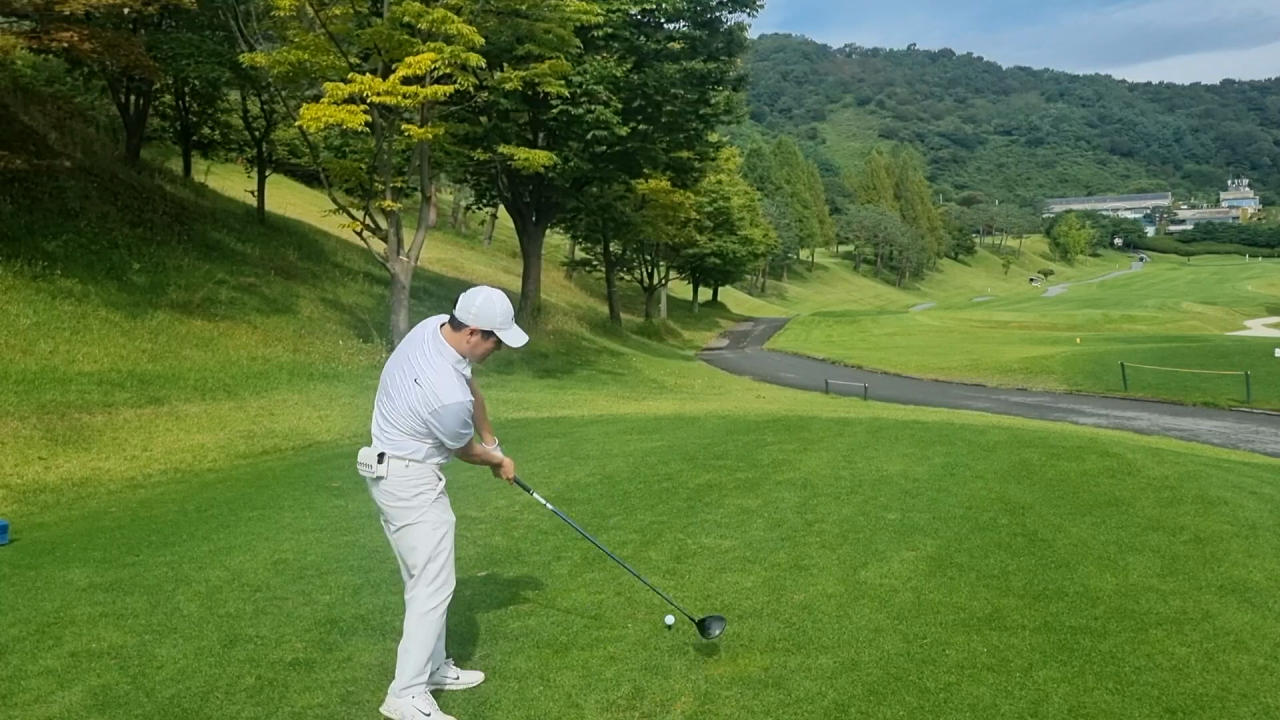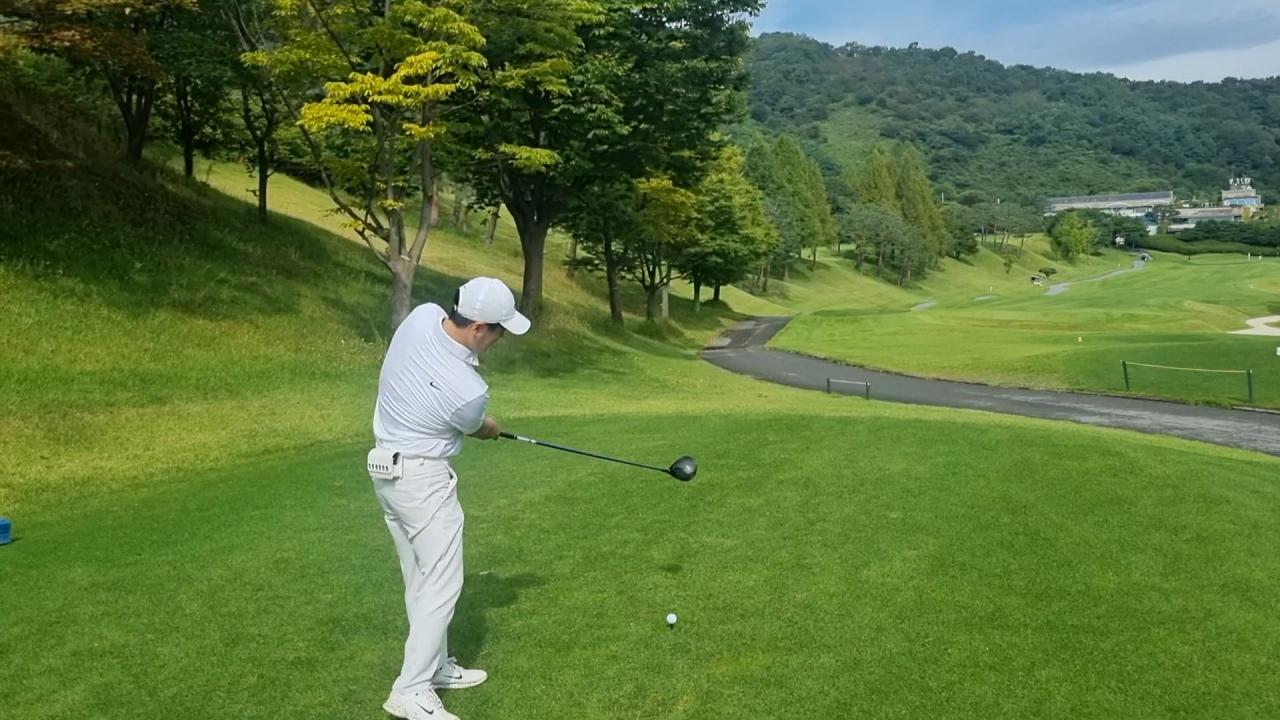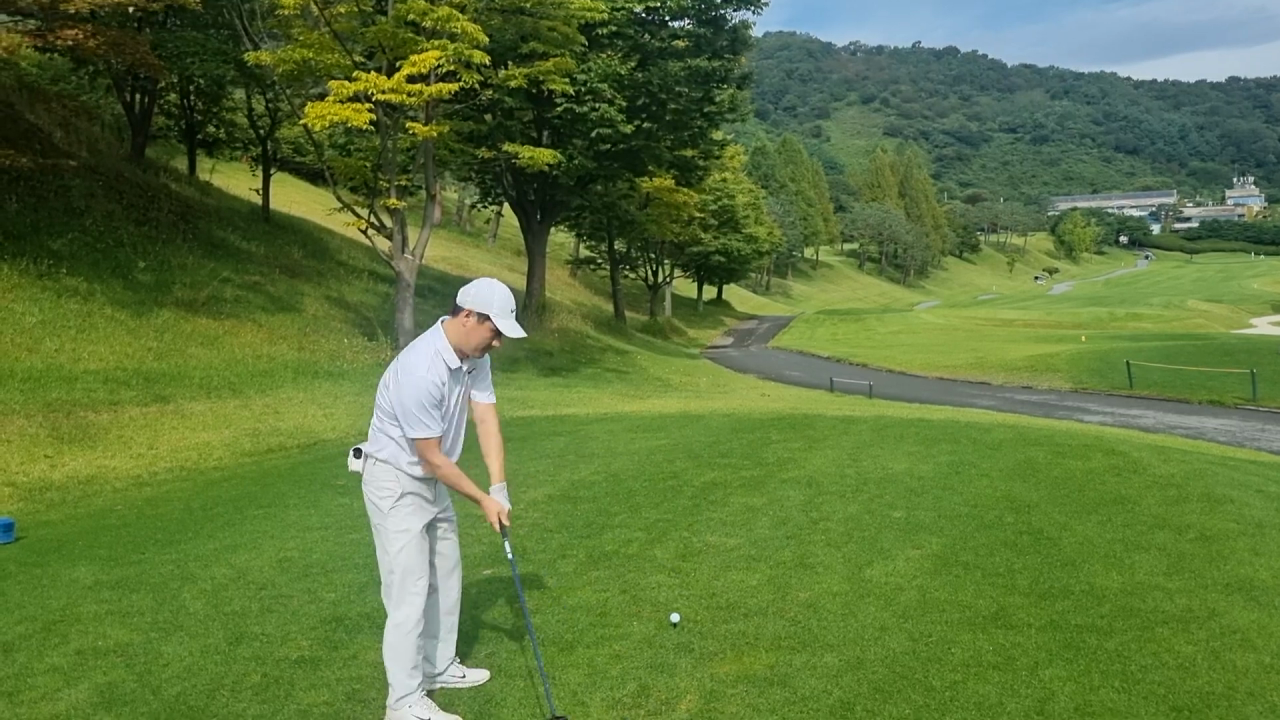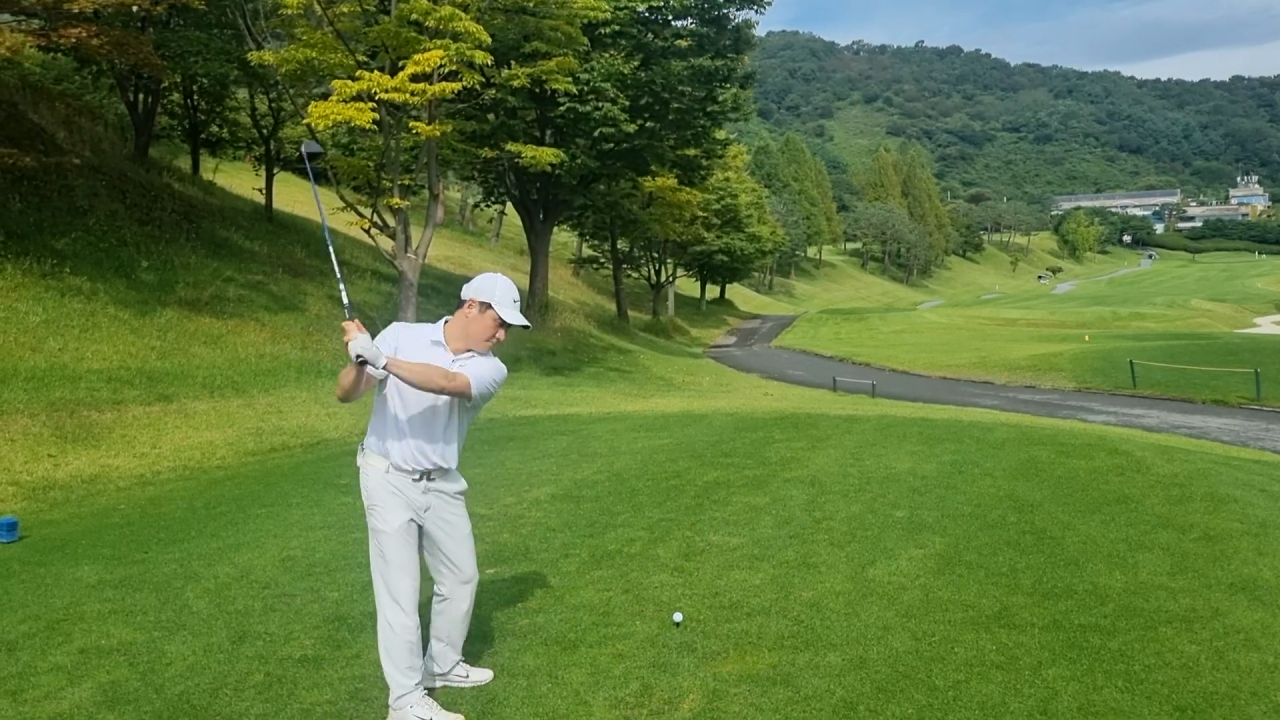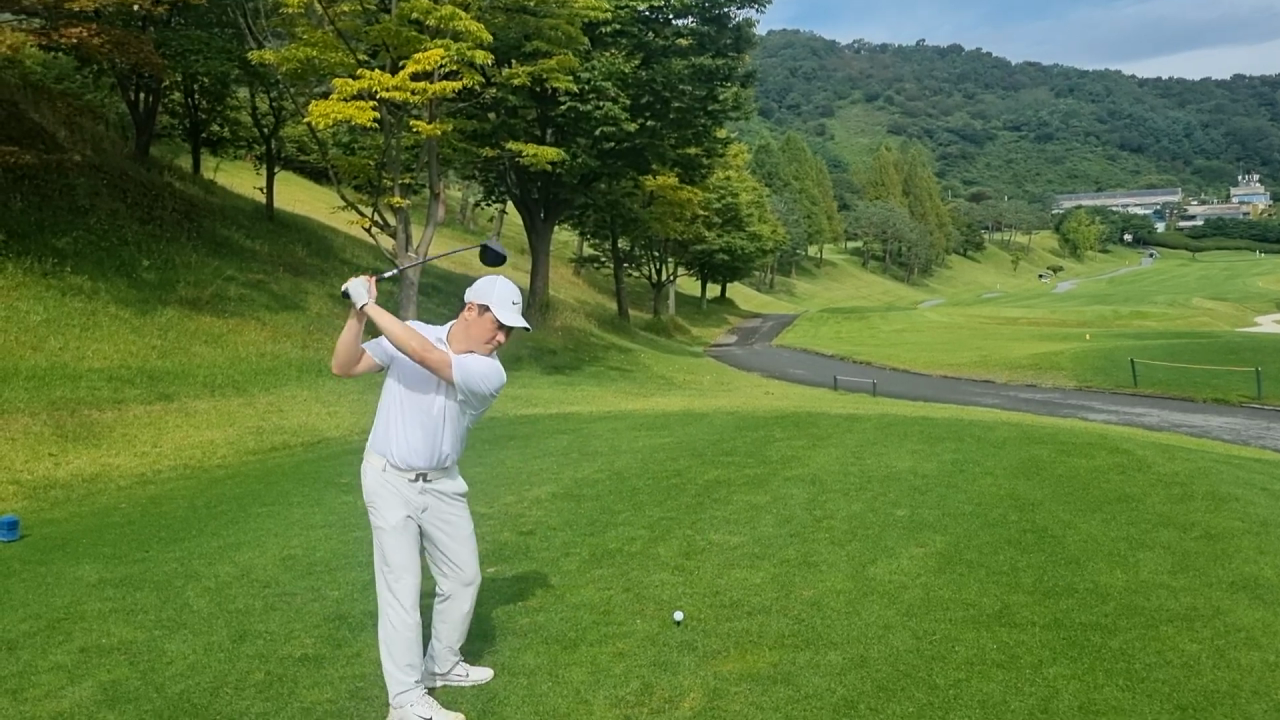
dt=0.3s
person 1, frame 1
left shoulder: (436, 327)
right shoulder: (445, 395)
right elbow: (465, 448)
left wrist: (494, 446)
right wrist: (498, 460)
left hip: (397, 472)
right hip: (411, 480)
left knee: (429, 577)
right knee: (434, 584)
left ankle: (432, 668)
person 1, frame 2
left shoulder: (424, 316)
right shoulder: (467, 390)
right elbow: (479, 428)
right wrist: (492, 428)
left hip: (396, 470)
right hip: (423, 479)
left knee: (424, 578)
right knee: (442, 583)
left ankle: (434, 667)
person 1, frame 3
left shoulder: (472, 357)
right shoulder: (421, 374)
left elbow: (487, 421)
right elbow: (431, 456)
left wrist: (498, 486)
right wrist: (482, 497)
left hip: (430, 484)
right hip: (395, 484)
left knee: (444, 579)
right knee: (409, 592)
left ankle: (436, 666)
person 1, frame 4
left shoulder: (490, 370)
right shoulder: (404, 334)
left elbow: (443, 381)
right elbow: (346, 393)
left wrist: (380, 360)
right wrist: (358, 357)
left hip: (442, 484)
right hip: (388, 480)
left knee: (461, 579)
right knee: (399, 592)
left ankle: (441, 665)
person 1, frame 5
left shoulder: (489, 374)
right shoulder: (415, 333)
left elbow: (424, 356)
right elbow: (343, 367)
left wrist: (370, 305)
right wrist: (357, 312)
left hip: (441, 484)
right hip: (389, 480)
left knee: (463, 578)
right knee: (400, 590)
left ankle: (441, 665)
